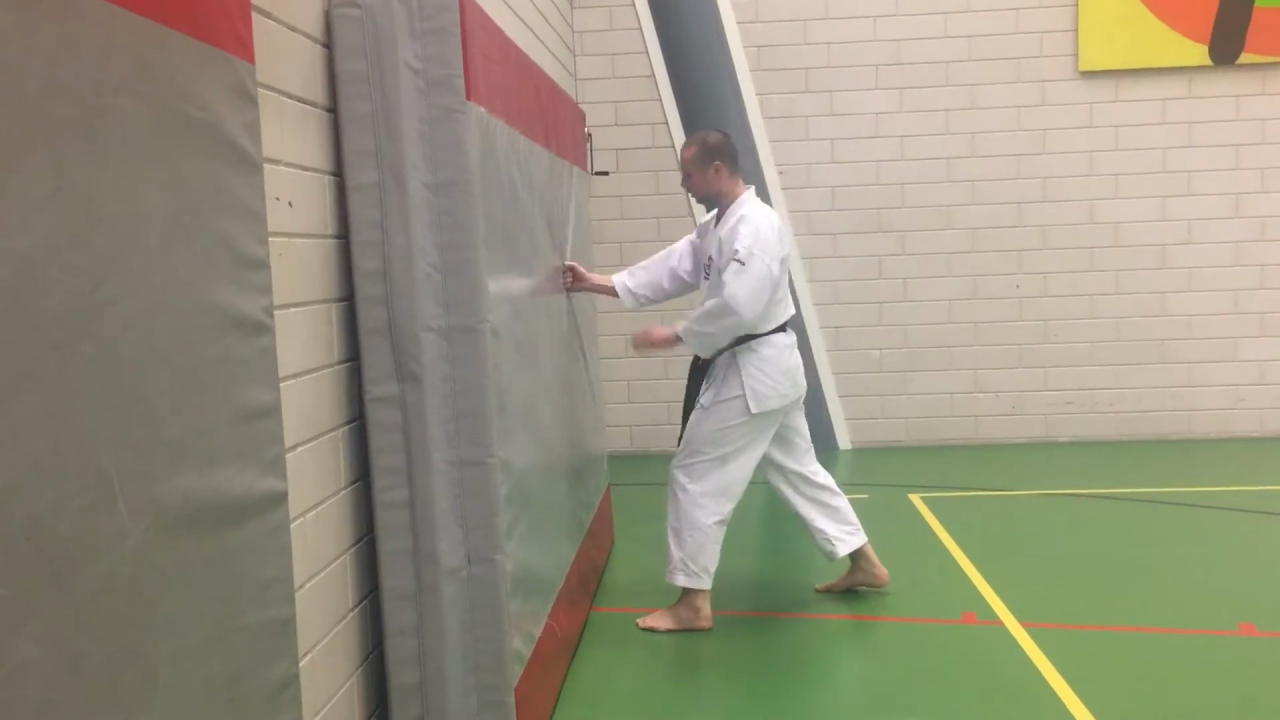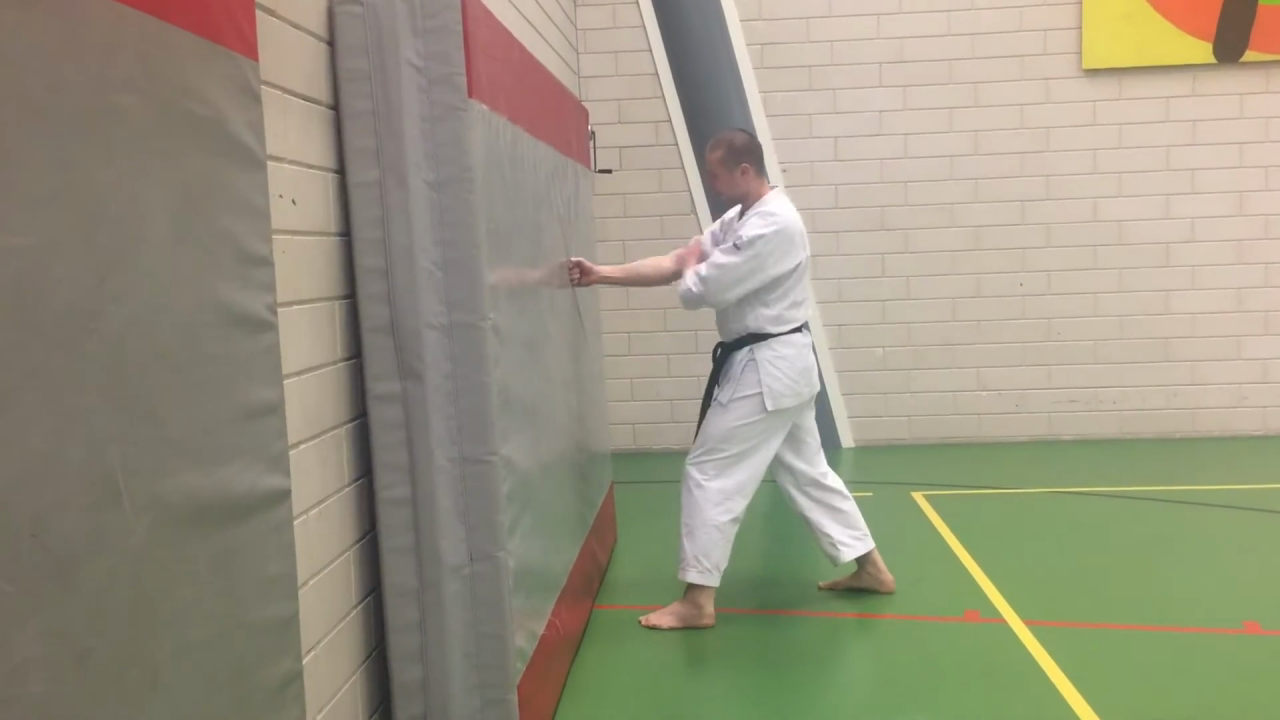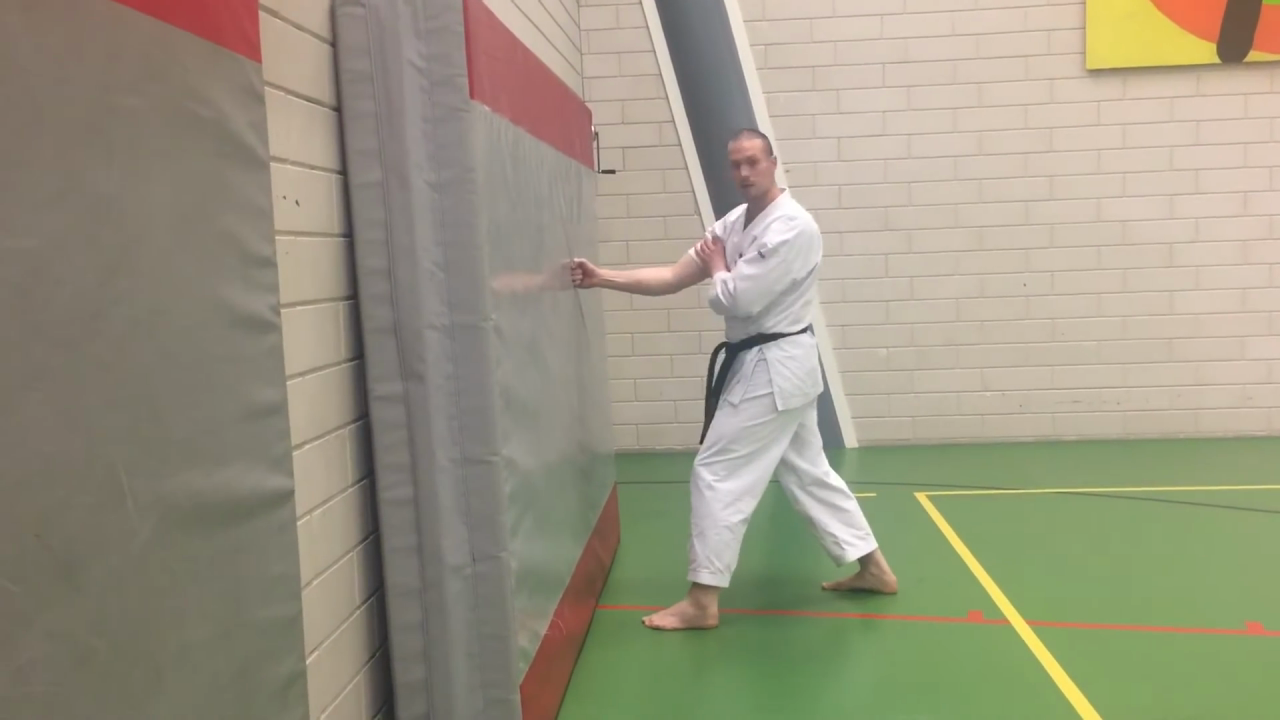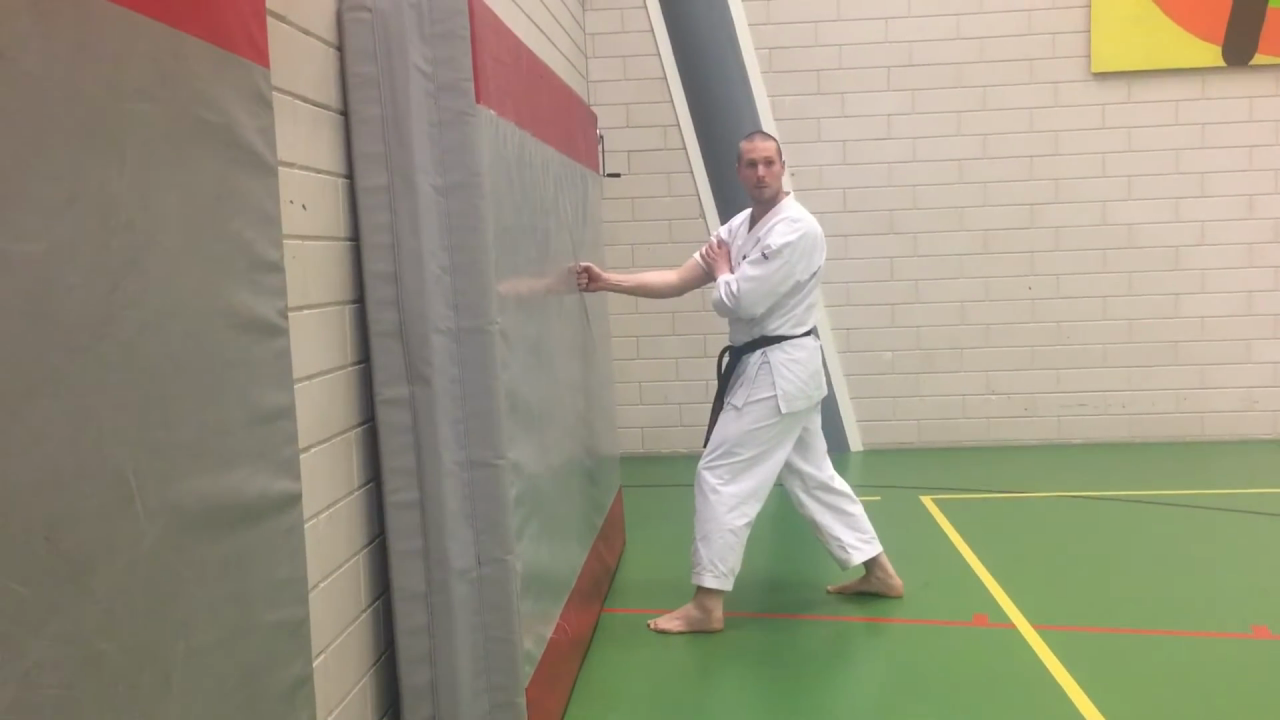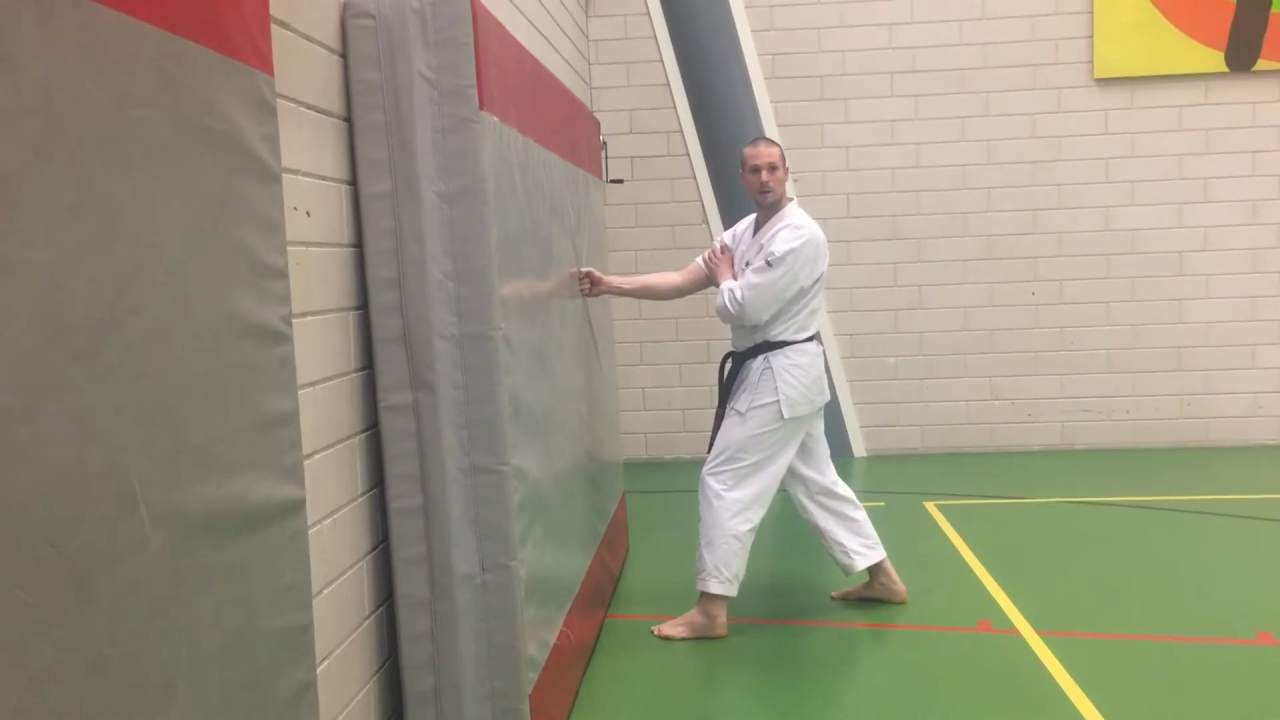
dt=0.4s
person 1, frame 1
left shoulder: (753, 224)
right shoulder: (716, 225)
left elbow: (735, 307)
right elbow: (670, 268)
left wrist: (673, 334)
right wrist: (595, 282)
left hip: (752, 372)
right hip: (770, 367)
left knee: (696, 477)
right knee: (798, 468)
left ankle: (692, 602)
right ankle: (864, 563)
person 1, frame 2
left shoulder: (774, 225)
right shoulder: (739, 219)
left elbow: (703, 290)
right elbow: (674, 263)
left wrist: (695, 266)
right wrist: (601, 273)
left hip: (765, 369)
right hip: (780, 364)
left knee: (709, 473)
right knee: (807, 471)
left ankle: (697, 599)
right ankle: (869, 567)
person 1, frame 3
left shoulder: (792, 227)
right shoulder: (734, 223)
left elbow: (736, 299)
right elbow: (673, 277)
left wrist: (717, 268)
right wrist: (602, 277)
left hip: (772, 368)
right hip: (776, 365)
left knee: (717, 473)
right knee: (808, 471)
left ankle: (702, 600)
right ankle: (873, 567)
person 1, frame 4
left shoulder: (796, 230)
right shoulder: (739, 227)
left elbow: (736, 300)
right elbow: (678, 280)
left wrist: (722, 270)
right wrist: (608, 281)
left hip: (776, 371)
right hip: (777, 368)
left knee: (720, 477)
right knee: (812, 475)
left ankle: (706, 604)
right ankle: (878, 571)
person 1, frame 5
left shoulder: (799, 236)
right shoulder: (744, 232)
left elbow: (742, 308)
right elbow: (681, 282)
left wrist: (724, 277)
right wrist: (611, 284)
left hip: (779, 376)
right hip: (782, 373)
left knee: (725, 482)
right knee: (816, 480)
left ankle: (711, 609)
right ankle: (881, 576)
